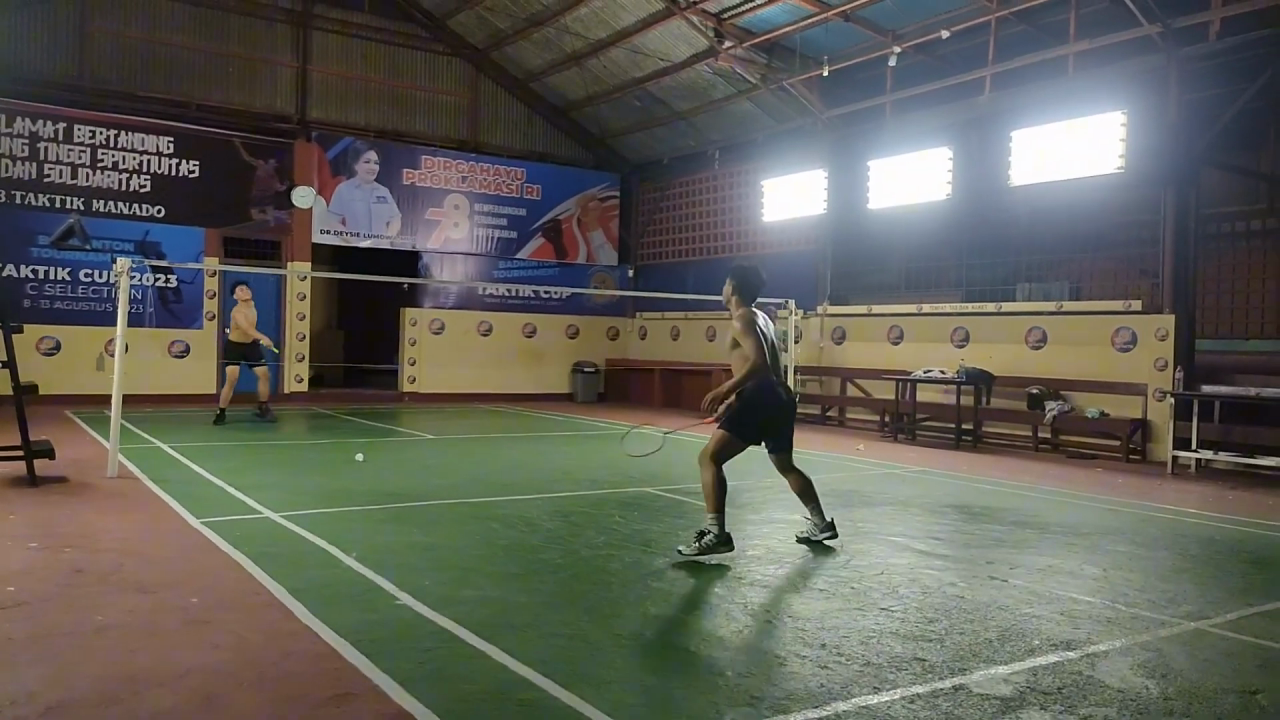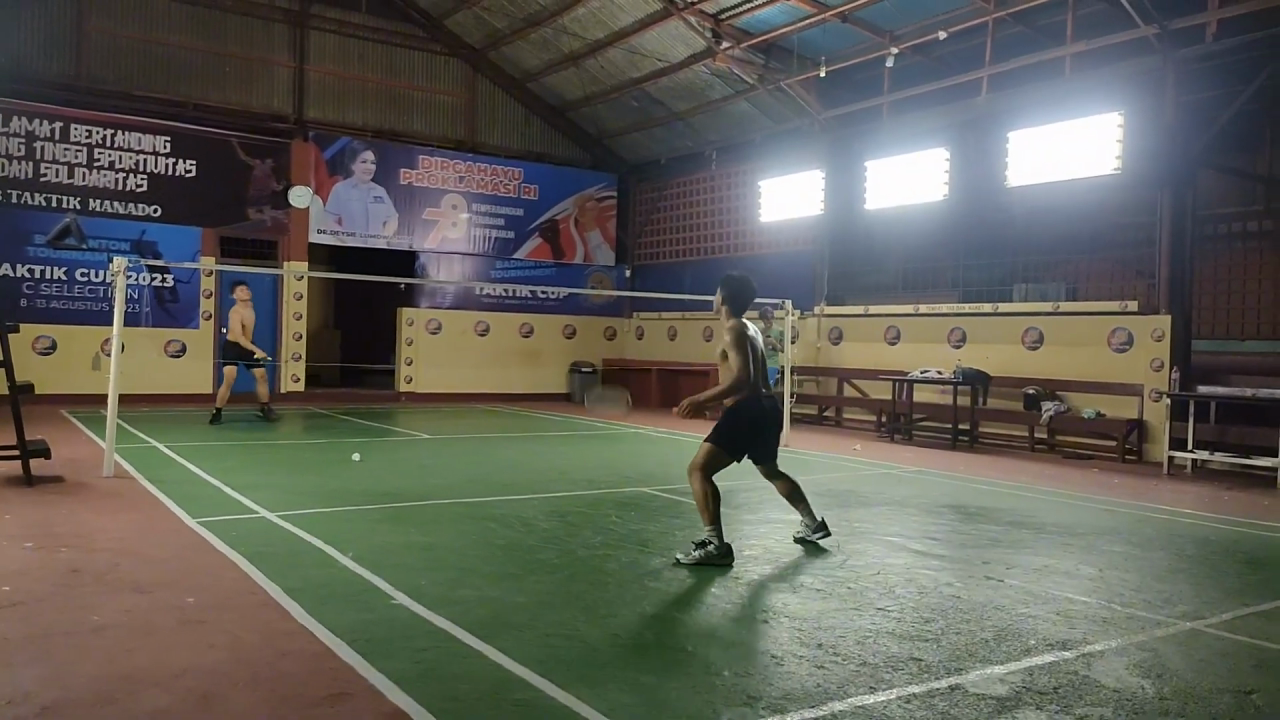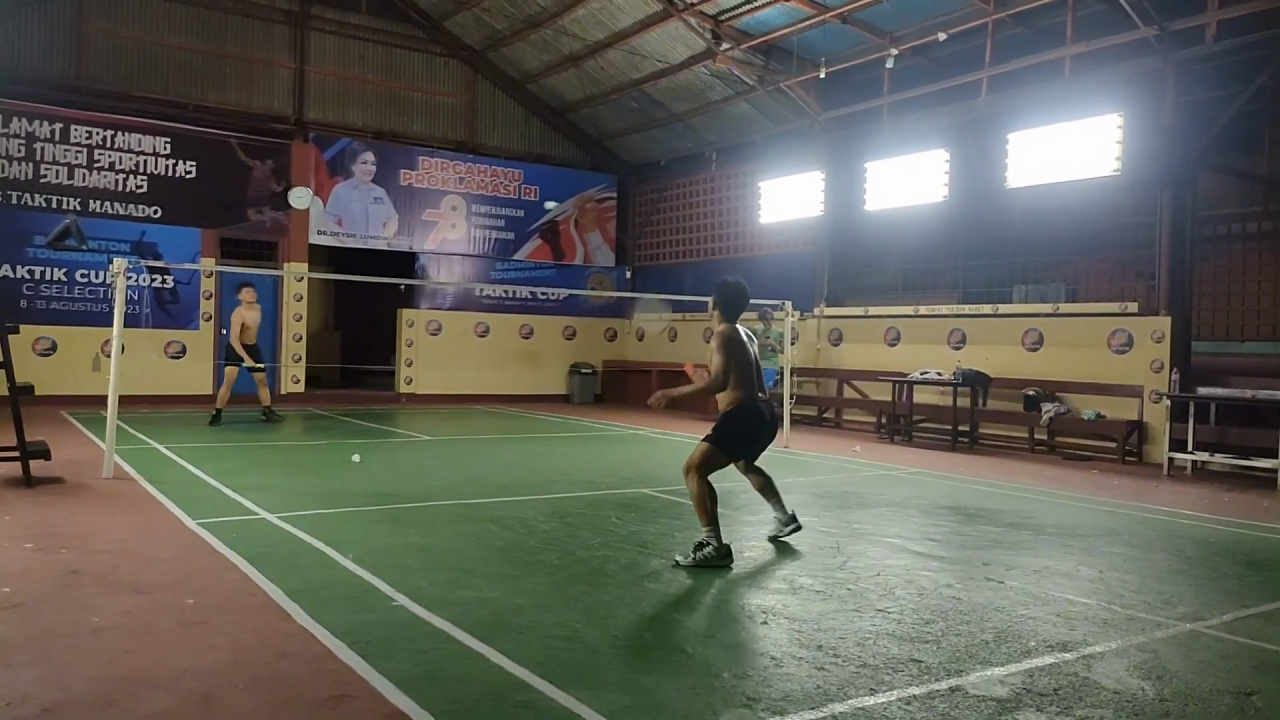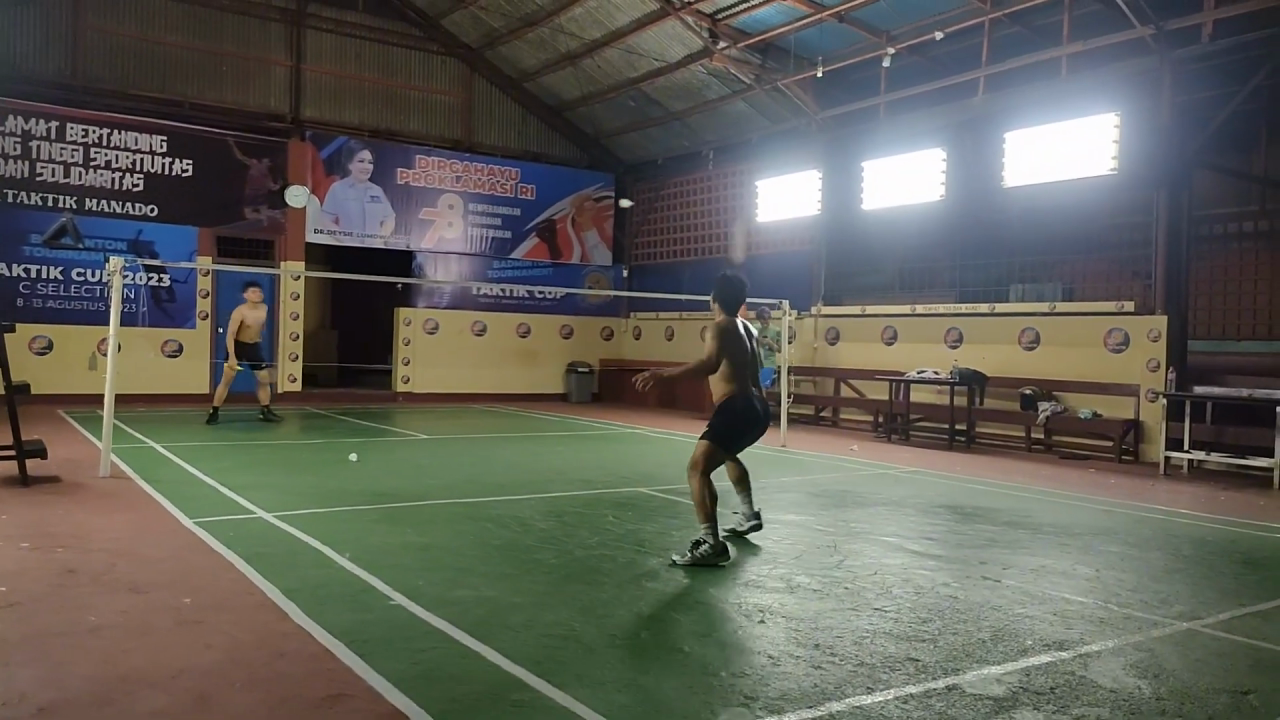
dt=0.1s
person 1, frame 1
left shoulder: (743, 319)
right shoulder: (762, 318)
left elbow: (760, 364)
left wrist: (724, 390)
right wrist: (733, 400)
left hip: (761, 399)
right hip: (782, 398)
left knee: (710, 458)
right knee: (785, 465)
left ankle: (715, 533)
right ankle: (820, 524)
person 1, frame 2
left shoulder: (733, 332)
right shoulder: (750, 329)
left elbow: (742, 379)
left wrist: (701, 398)
right wrist: (706, 401)
left hip: (747, 412)
right hip: (768, 409)
left knee: (698, 470)
right knee: (771, 471)
left ankle: (715, 544)
right ankle: (813, 525)
person 1, frame 3
left shoulder: (722, 336)
right shoulder: (744, 335)
left elbow: (720, 383)
left wrist: (675, 392)
right wrist: (705, 377)
left hip: (743, 417)
right hip: (764, 415)
left knee: (694, 469)
right knee: (745, 464)
left ankle: (715, 546)
right ankle: (784, 517)
person 1, frame 4
left shoulder: (720, 326)
right shoulder: (747, 328)
left elbow: (711, 363)
left wrist: (662, 373)
left hip: (736, 409)
right hip: (758, 409)
left knee: (698, 469)
right knee: (729, 457)
left ankle: (711, 544)
right ankle: (749, 514)
